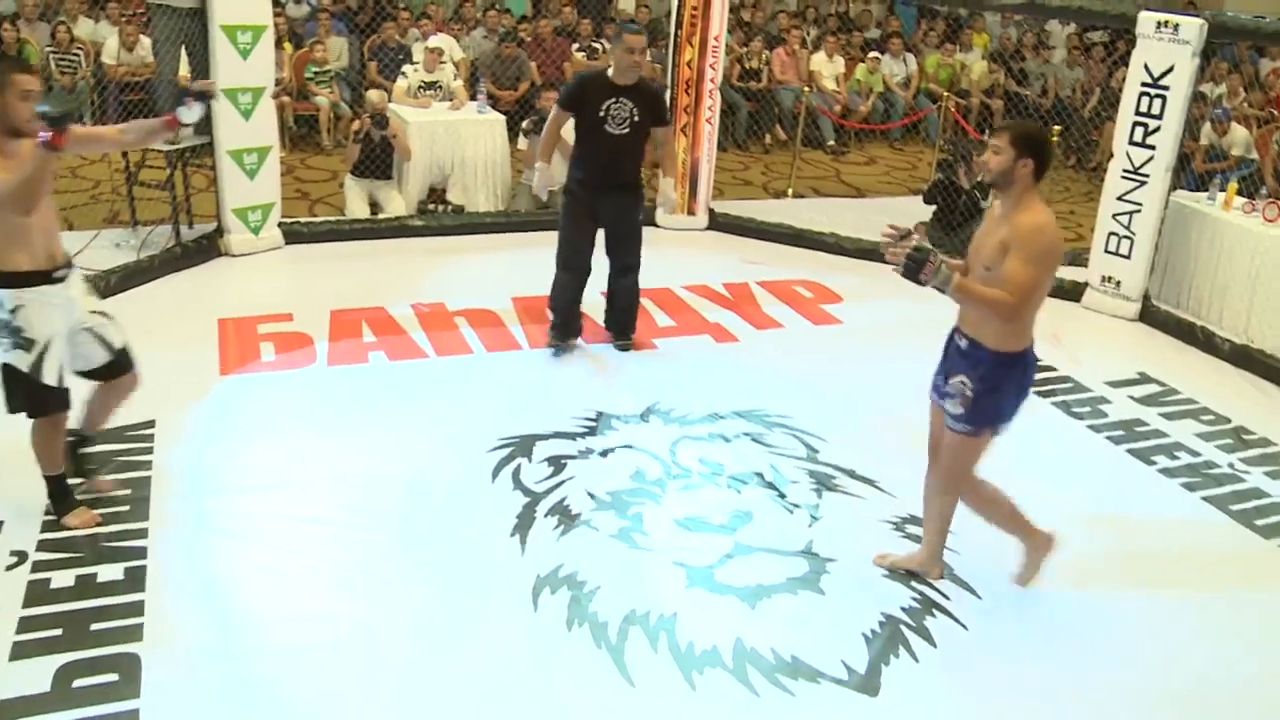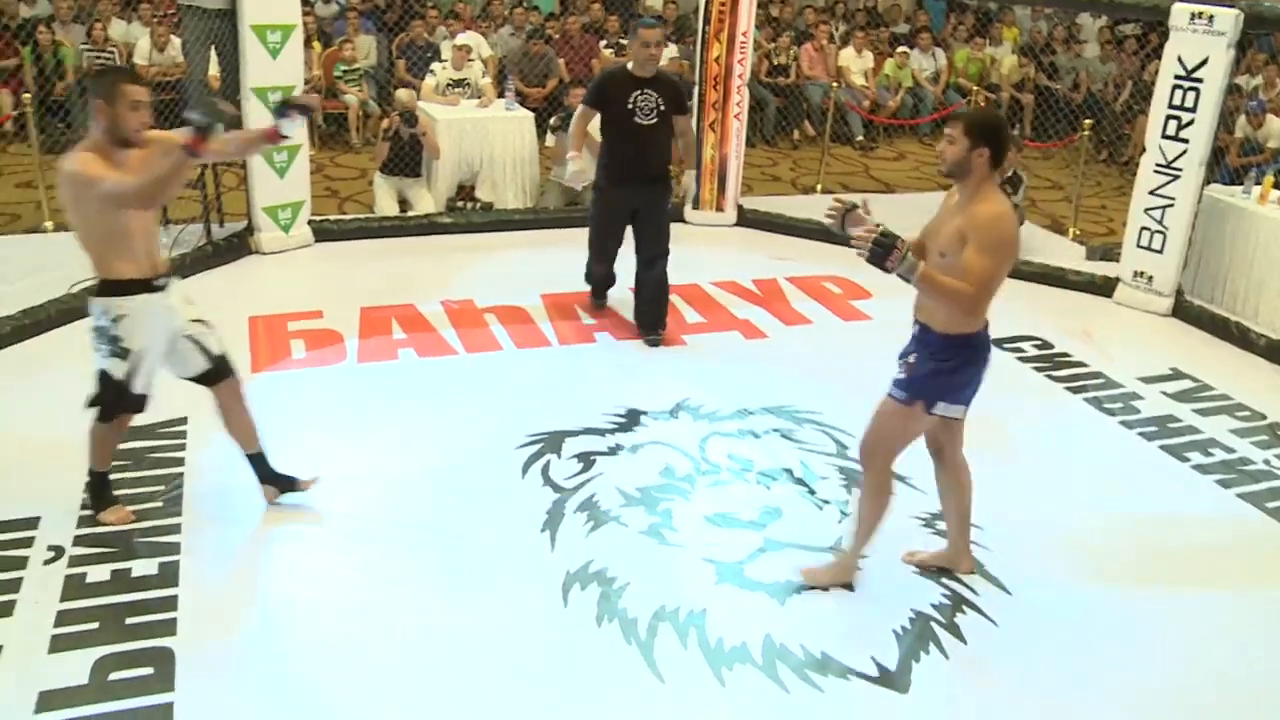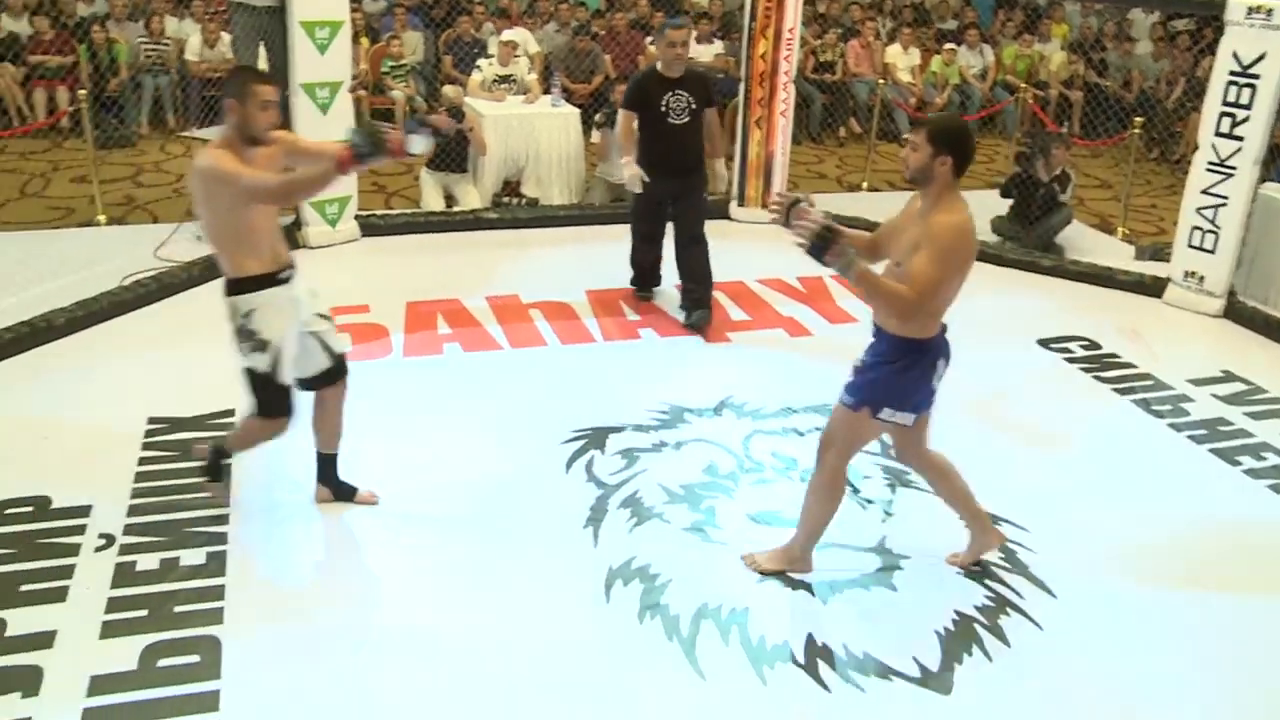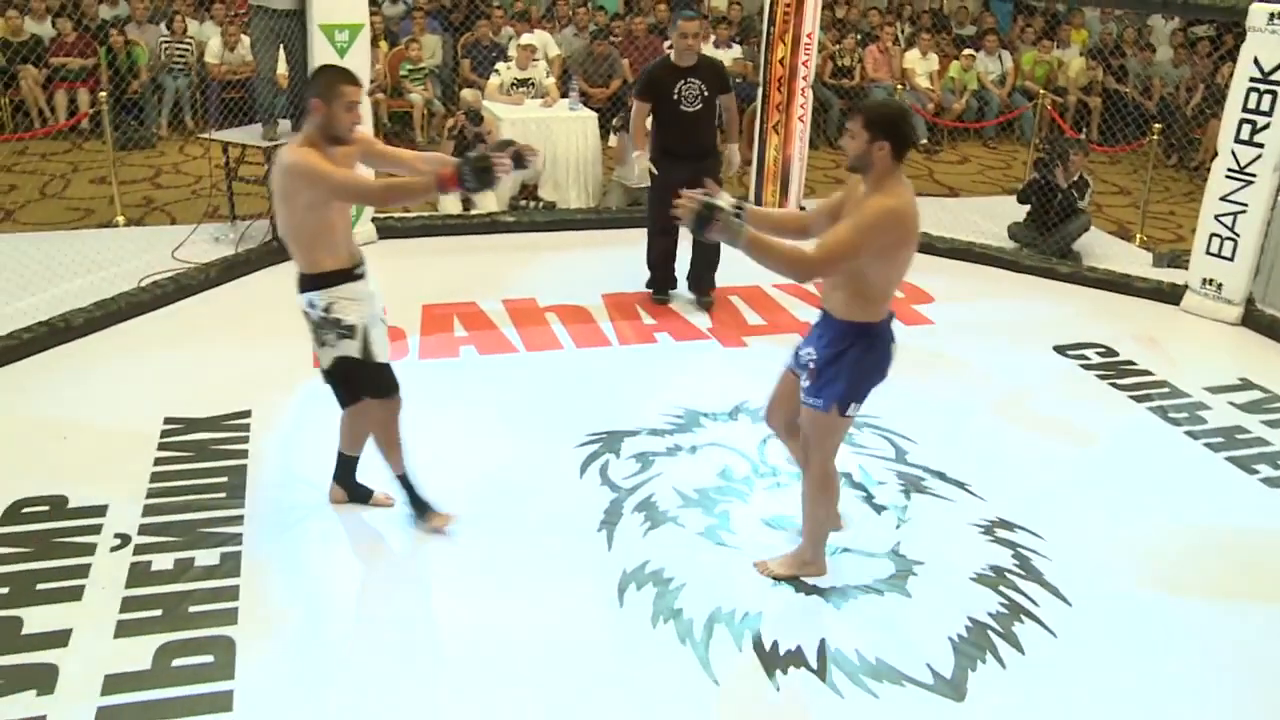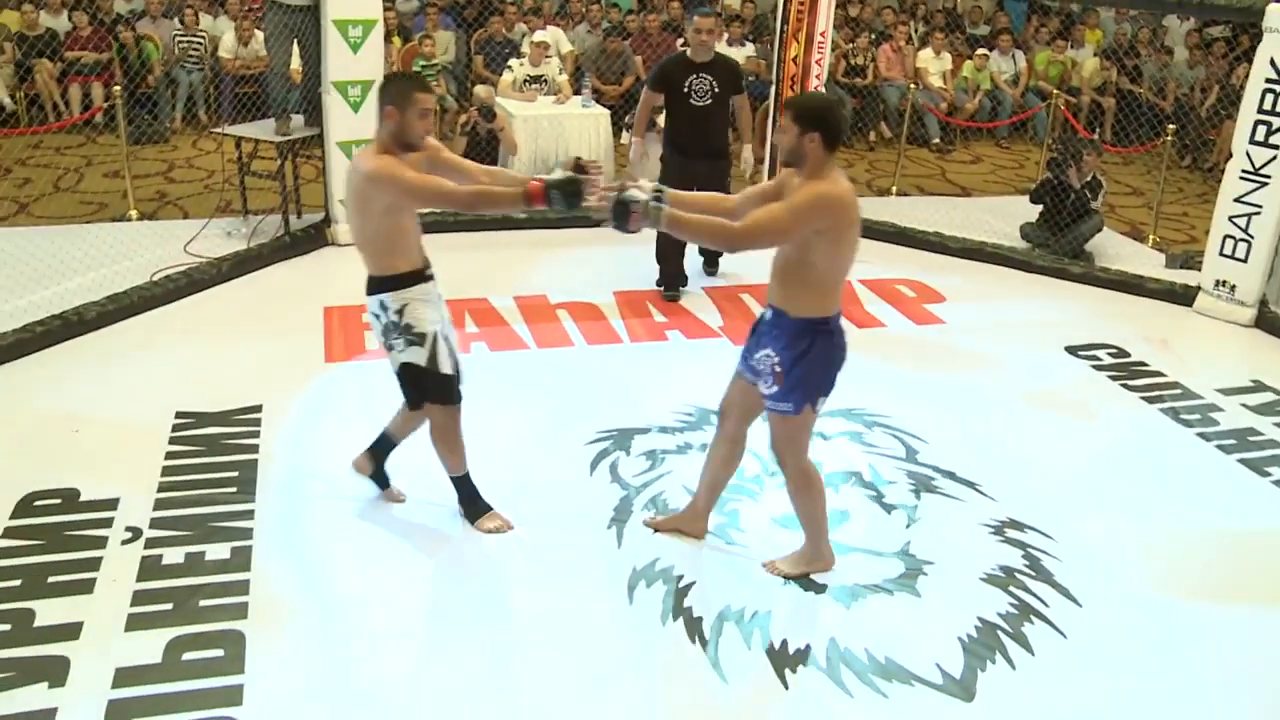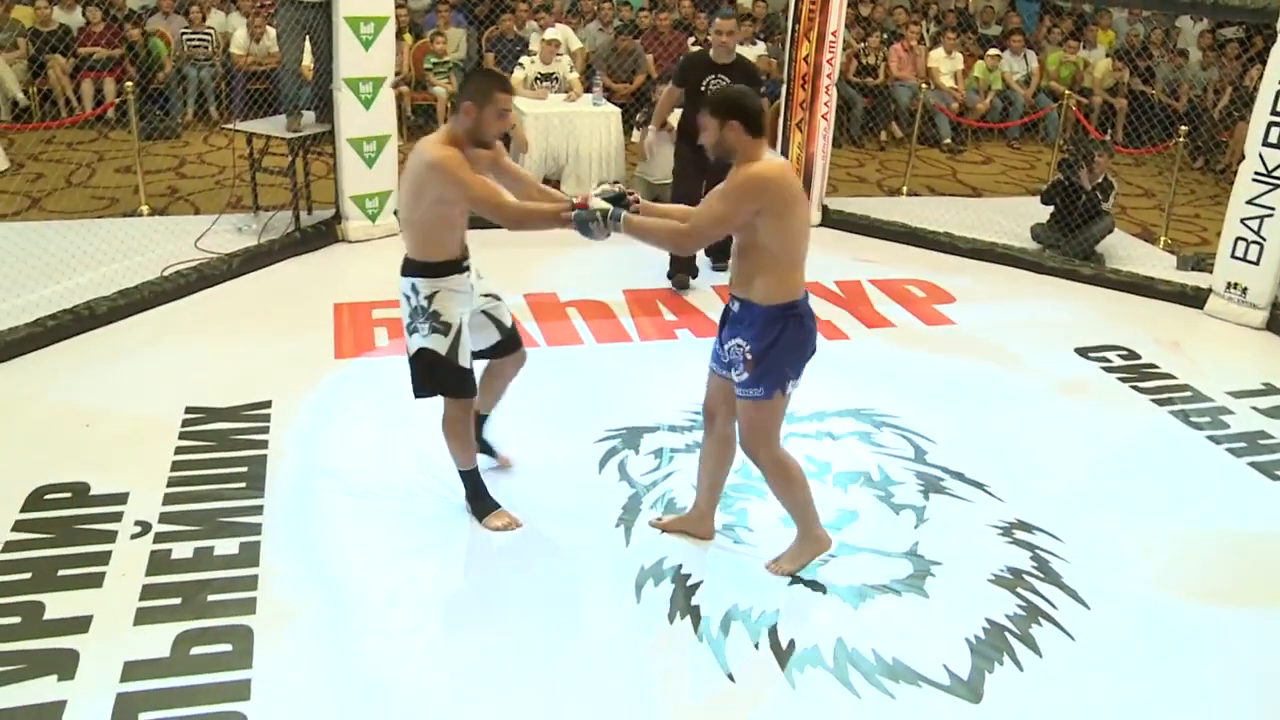
dt=0.2s
person 1, frame 1
left shoulder: (1034, 229)
right shoulder: (998, 209)
left elbow: (1006, 310)
left wrist: (937, 276)
right wrist: (924, 255)
left hip: (995, 368)
right hip: (963, 349)
left knee: (950, 479)
right knee: (941, 461)
left ankle: (1033, 539)
right ankle: (931, 555)
person 1, frame 2
left shoulder: (992, 218)
right shoulder: (959, 197)
left elbow: (967, 301)
right elbow: (920, 249)
left wrist: (899, 265)
right wrist: (867, 230)
left hip: (950, 354)
right hip: (937, 341)
left knee: (875, 451)
right knee: (943, 451)
left ankle: (848, 561)
right ankle: (958, 551)
person 1, frame 3
left shoulder: (948, 227)
right shoulder: (925, 202)
left elbow: (906, 306)
right elbow: (876, 245)
left wrist: (839, 259)
right wrist: (818, 224)
left hip: (903, 358)
right hip: (903, 348)
left knee: (831, 451)
right knee: (913, 451)
left ankle: (798, 552)
right ankle: (982, 532)
person 1, frame 4
left shoulder: (888, 210)
right shoulder: (864, 187)
left elbow: (806, 265)
right elbow: (804, 223)
left wrist: (731, 230)
right wrist: (733, 209)
left hip: (857, 342)
right hip: (833, 327)
left knee: (815, 450)
right knee: (780, 417)
left ankle: (811, 554)
right ankle: (827, 510)
person 1, frame 5
left shoulder: (826, 198)
right shoulder: (798, 180)
left elbow: (736, 236)
right elbow: (730, 206)
left wrist: (654, 214)
right wrist: (658, 195)
left hip: (807, 339)
right hip: (777, 324)
left knee: (788, 452)
right knee: (729, 418)
left ankle: (817, 551)
right ankle: (695, 514)
person 1, frame 6
left shoulder: (758, 178)
right shoulder: (757, 170)
left elbow: (686, 239)
right elbow: (700, 217)
left wrist: (616, 222)
right wrist: (635, 207)
left hip: (775, 325)
right hip: (747, 314)
left knee: (757, 441)
right knee: (716, 415)
left ankle: (811, 536)
right ankle: (700, 515)
person 2, frame 1
left shoulder: (44, 132)
left elbow: (120, 137)
left wrist: (177, 118)
right wrist: (50, 143)
left hip: (67, 281)
left knee: (123, 378)
right knee: (50, 409)
left ankle: (78, 447)
right ankle: (60, 497)
person 2, frame 2
left shoulder: (150, 145)
right shoulder: (78, 167)
left elbow: (225, 148)
right elbow: (143, 197)
left wrist: (275, 131)
right wrist: (192, 144)
left hip: (168, 292)
right hip: (125, 303)
left knee: (227, 384)
right knee: (119, 411)
left ankle: (268, 477)
right ankle: (99, 490)
person 2, frame 3
left shoulder: (276, 144)
right shoulder: (211, 165)
left elbow: (340, 153)
right elbow: (281, 193)
left wrist: (397, 144)
right wrist: (348, 159)
left hip: (290, 286)
right hip: (255, 299)
left knee: (334, 384)
right knee: (276, 417)
left ankle: (329, 481)
right ankle: (217, 455)
person 2, frame 4
left shoulder: (351, 143)
right shoulder: (296, 163)
left elbow: (414, 161)
right elbow: (376, 193)
left wrist: (477, 162)
right wrist: (454, 179)
left hip: (357, 284)
right hip: (329, 296)
left knee: (367, 397)
right knee: (382, 397)
left ankle: (344, 482)
right ankle: (416, 500)
person 2, frame 5
left shoulder: (419, 150)
right shoulder: (374, 170)
left elbow: (483, 176)
right elbow: (463, 198)
left wrist: (550, 181)
right wrist: (541, 194)
left hip: (420, 287)
right hip: (398, 297)
left knee: (427, 395)
right knee: (445, 401)
left ankle: (373, 458)
right ankle: (469, 499)
person 2, frame 6
left shoulder: (483, 146)
right shoulder: (440, 159)
left elbow: (531, 189)
right elbow: (508, 214)
left hip: (462, 272)
right hip: (431, 284)
left knee: (511, 354)
right knee: (459, 392)
left ankle: (476, 433)
right ankle: (475, 494)
person 3, frame 1
left shoulder: (651, 96)
right shoulder: (585, 84)
left elbow: (665, 141)
right elbow: (555, 121)
left wrist: (667, 180)
right wrist: (542, 166)
left hip: (626, 193)
right hip: (582, 189)
left knee: (625, 263)
right knee: (572, 260)
left ankle: (621, 328)
right ankle: (563, 327)
person 3, frame 2
left shoulder: (671, 86)
right shoulder: (608, 81)
left elbow: (684, 129)
right elbow: (581, 119)
left wrist: (689, 171)
right wrist: (575, 156)
left hip: (656, 185)
right hip: (613, 182)
left knee: (654, 256)
right knee: (603, 245)
left ankle: (651, 324)
right ankle: (599, 289)
person 3, frame 3
left shoulder: (700, 81)
right shoulder: (642, 83)
left elbow: (711, 123)
right elbow: (625, 125)
left wrist: (718, 161)
right wrist: (629, 163)
left hip: (692, 175)
right hip: (652, 174)
left knee: (692, 239)
right knee: (646, 234)
left ankle: (697, 305)
right ankle: (644, 282)
person 3, frame 4
left shoulder: (714, 69)
right shoulder: (655, 73)
left elbow: (728, 106)
right elbow: (638, 116)
left wrist: (733, 144)
right wrist: (640, 153)
left hip: (706, 159)
right hip: (665, 160)
right knee: (662, 224)
left ankle: (702, 284)
right ankle: (661, 283)
person 3, frame 5
left shoulder: (730, 68)
right shoulder: (670, 66)
left elbow: (742, 106)
right elbow: (647, 101)
left wrist: (747, 146)
right wrist: (637, 139)
left hip: (716, 156)
right hip: (677, 155)
left ankle: (710, 258)
right ankle: (671, 280)
person 3, frame 6
left shoulder: (748, 71)
right shoulder: (691, 62)
left elbow: (758, 109)
right elbow: (670, 95)
right wrist: (653, 129)
right hip: (690, 147)
right knee: (685, 206)
left ankle: (719, 253)
right ankle: (681, 270)
